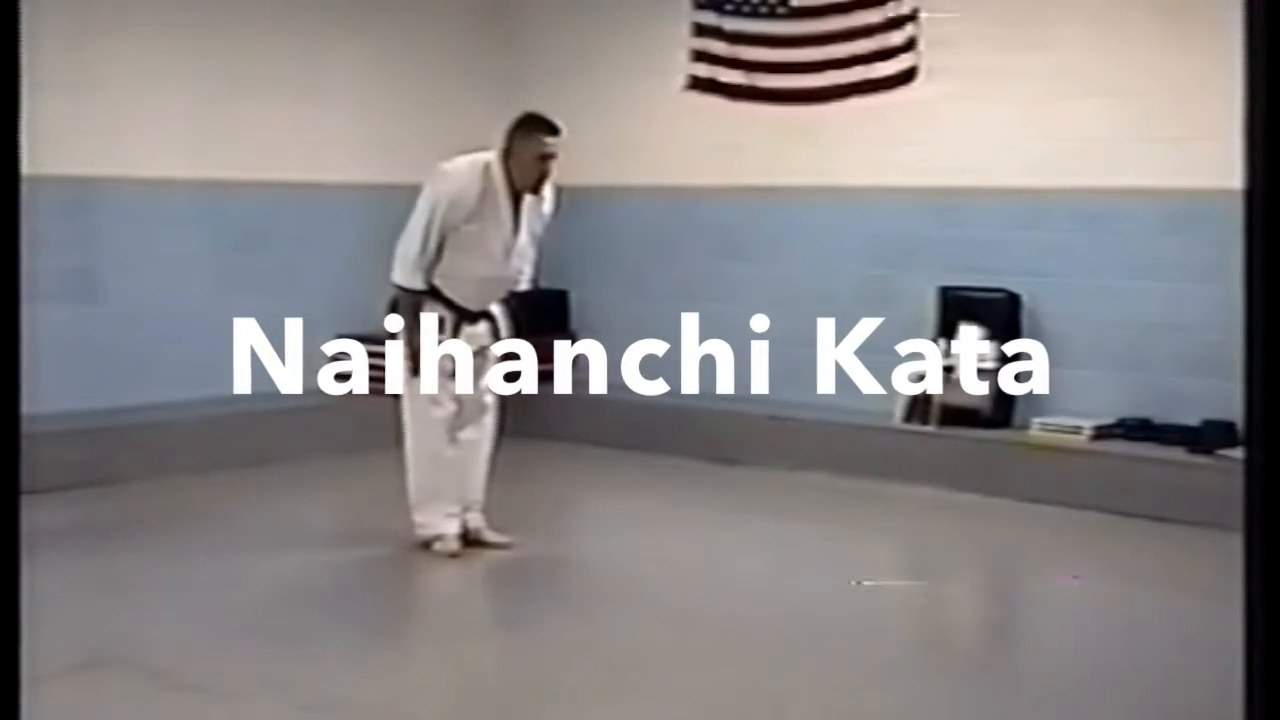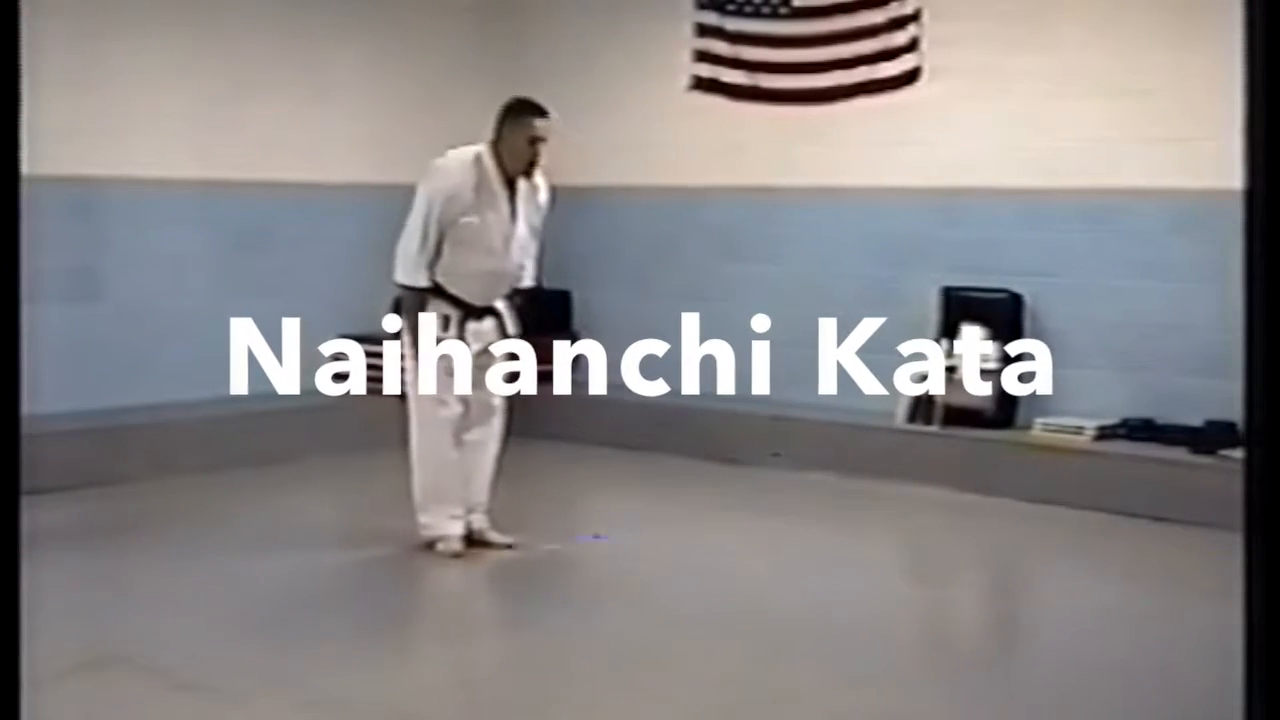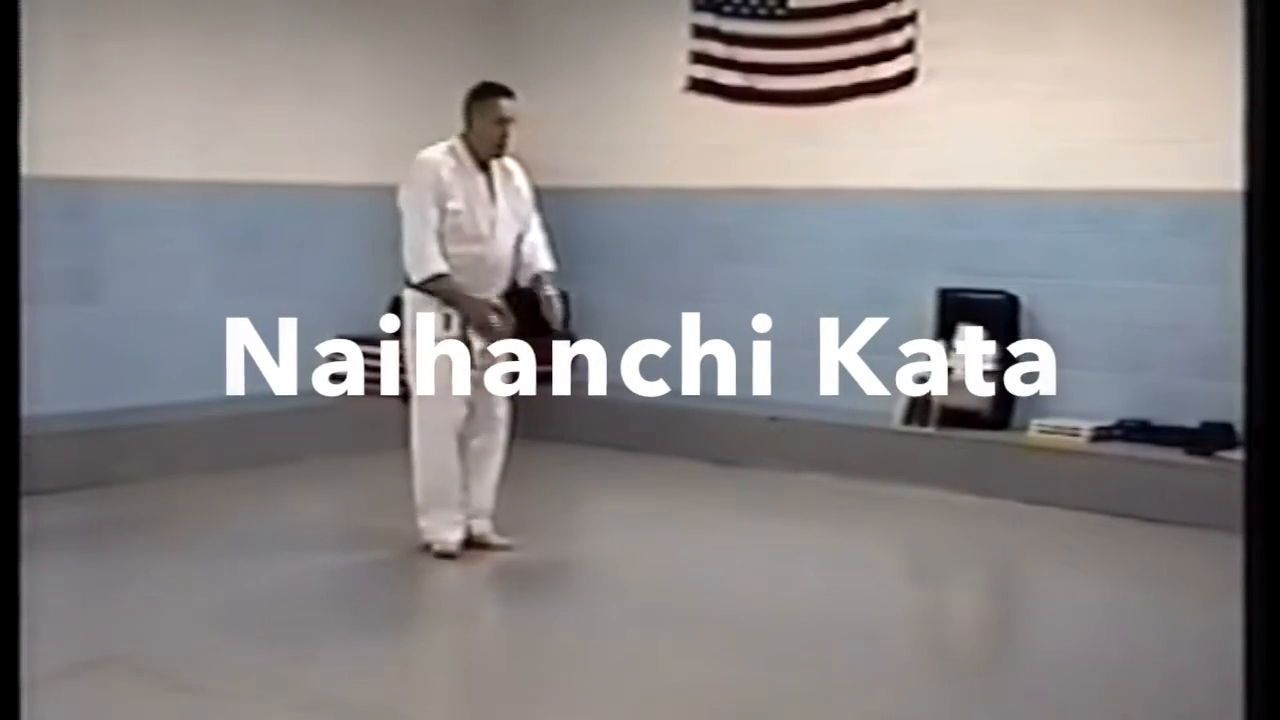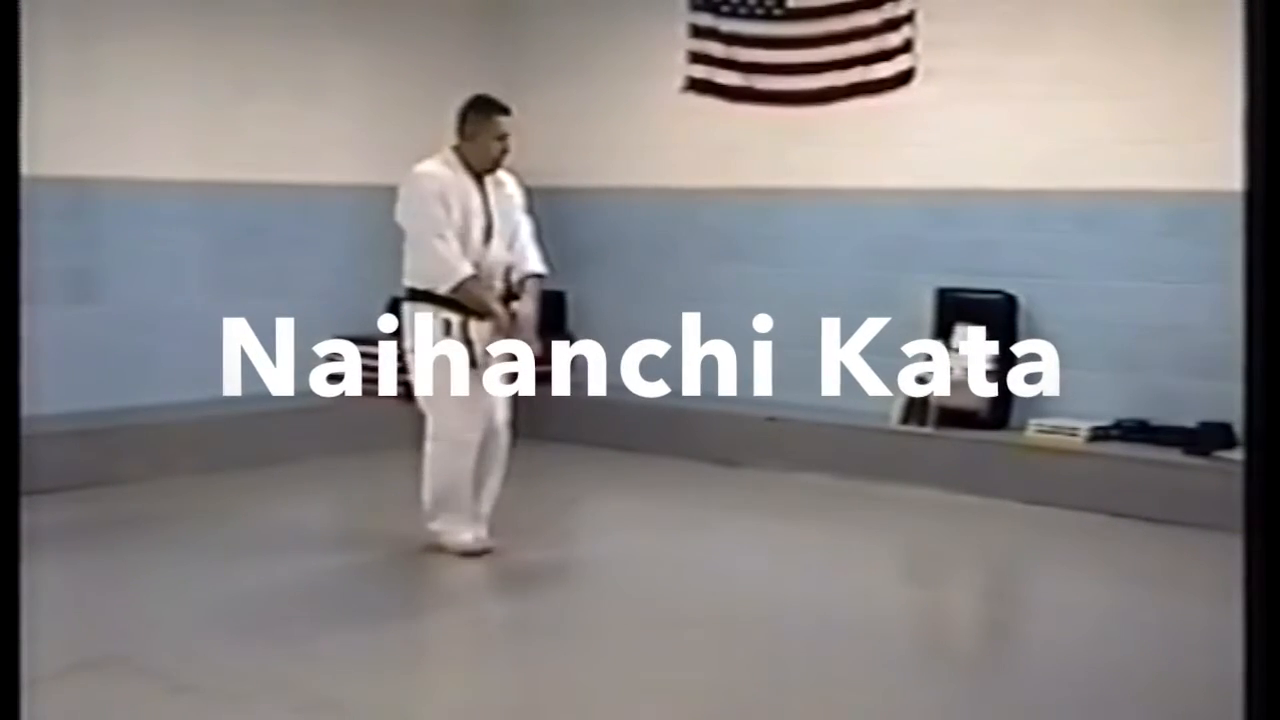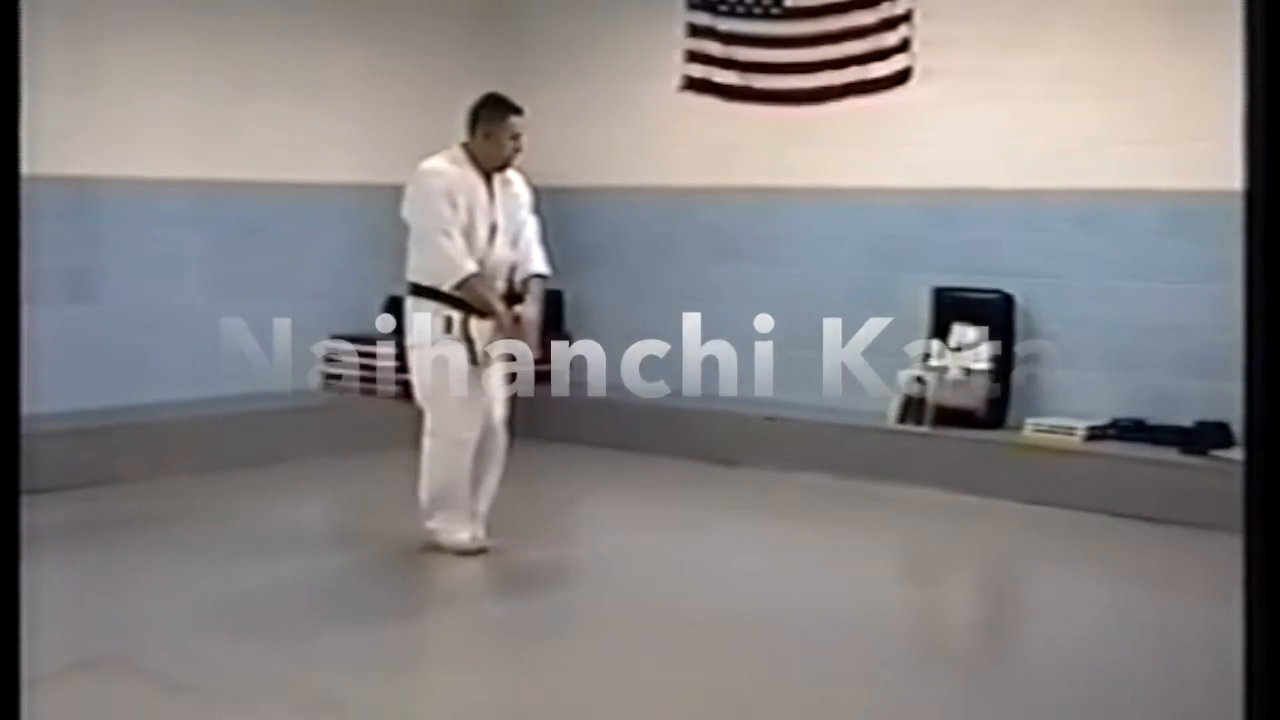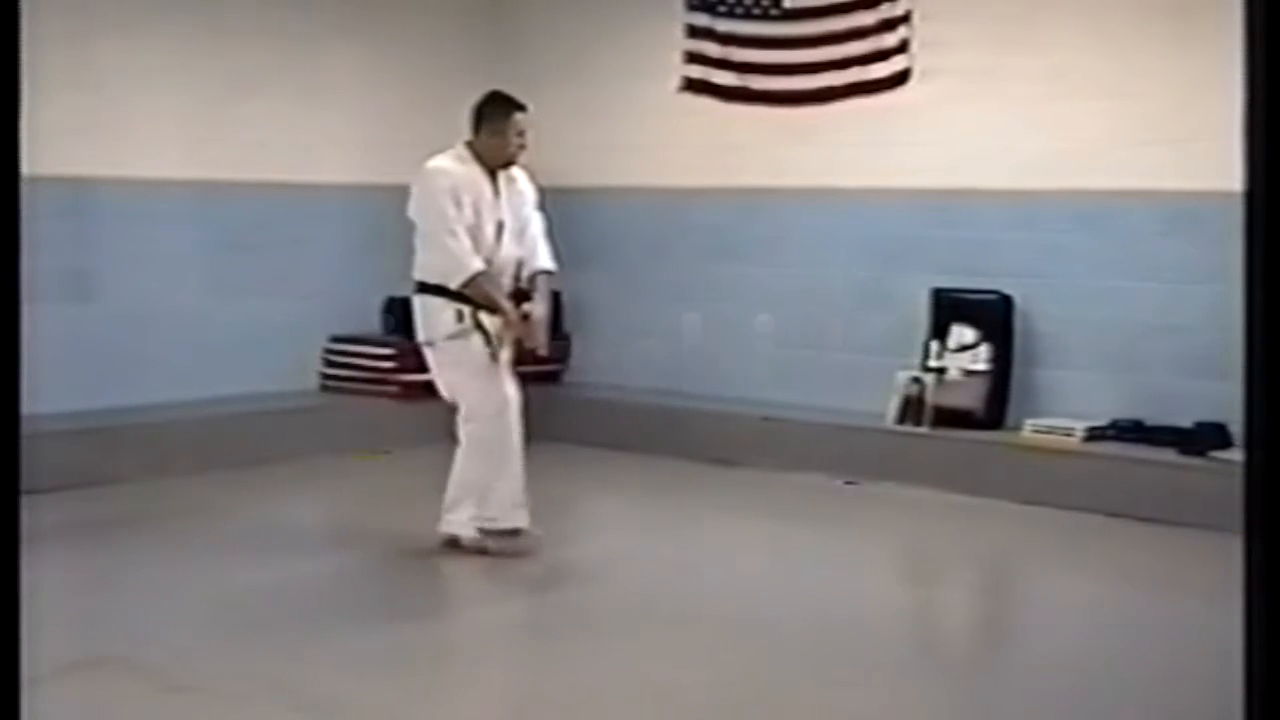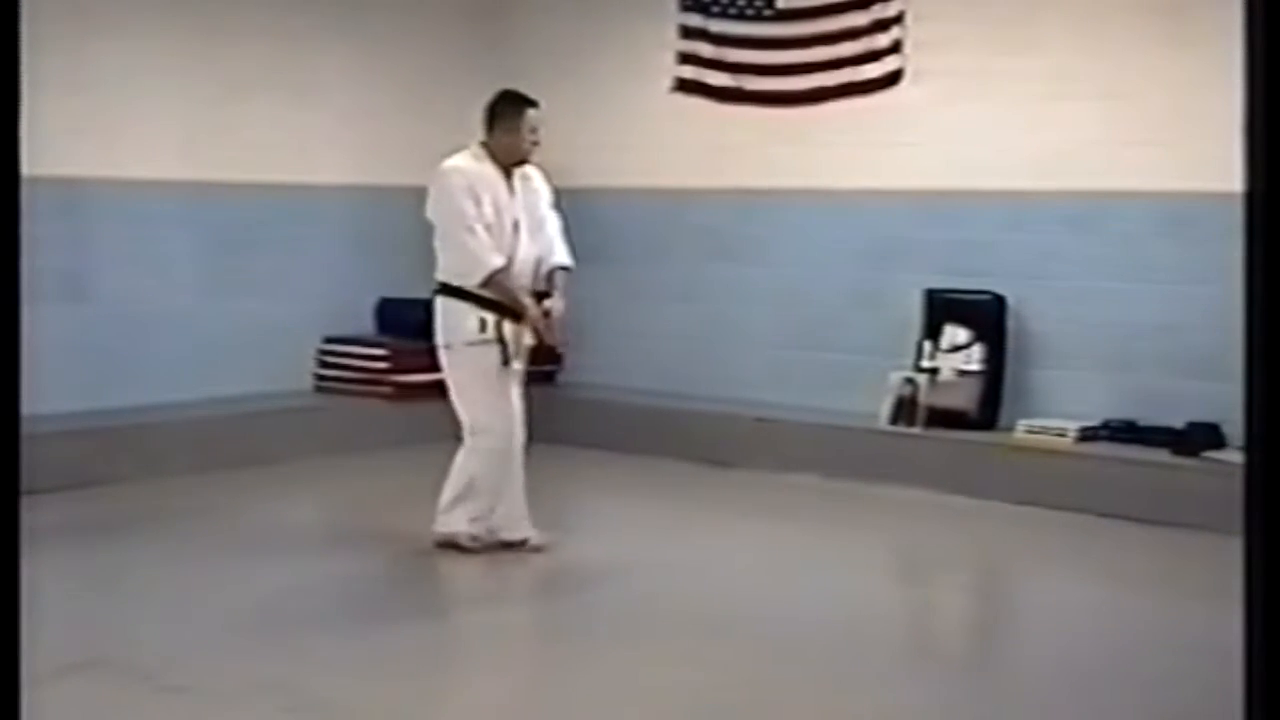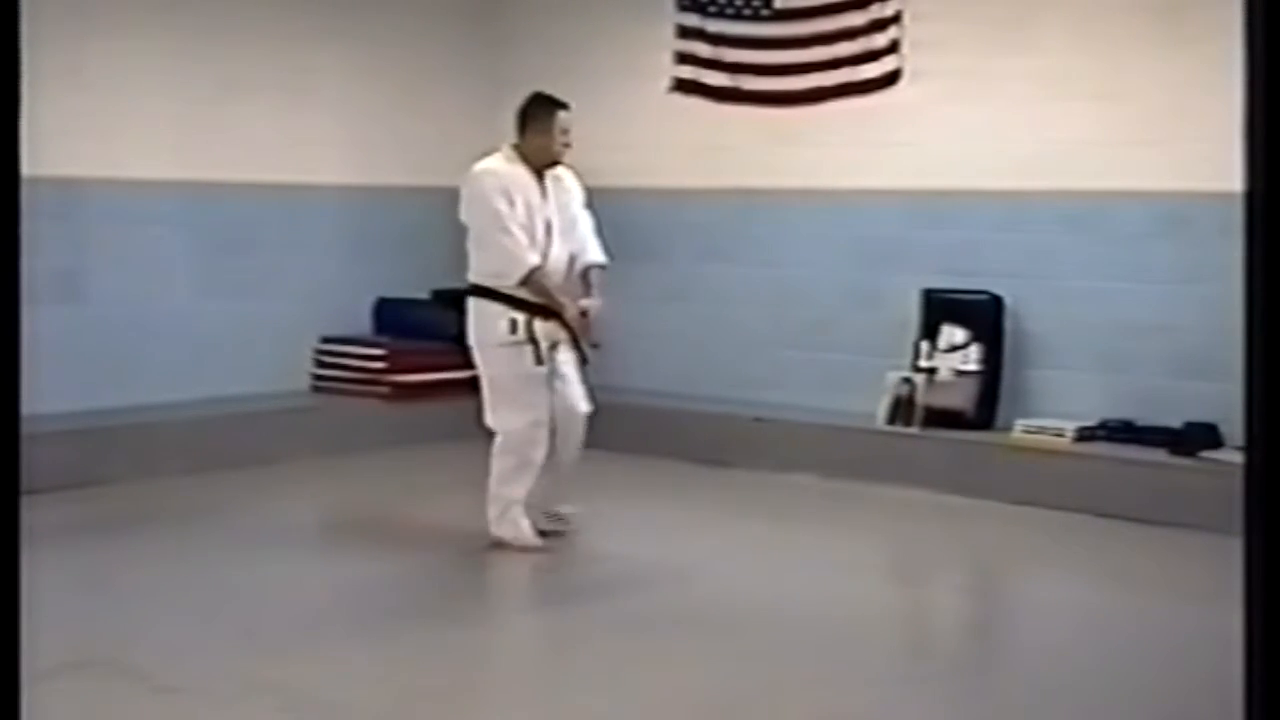
dt=0.4s
person 1, frame 1
left shoulder: (542, 197)
right shoulder: (459, 182)
right elbow: (412, 258)
left wrist: (508, 322)
right wrist: (414, 332)
left hip: (483, 318)
right hip: (432, 314)
left knee: (478, 416)
right knee: (432, 417)
left ankle: (469, 518)
right ankle: (437, 524)
person 1, frame 2
left shoulder: (535, 188)
right shoulder: (452, 176)
right elbow: (414, 257)
left wrist: (510, 318)
right wrist: (418, 330)
left hip: (488, 316)
right hip: (437, 313)
left knee: (486, 417)
right knee: (438, 418)
left ankle: (474, 519)
right ankle: (441, 524)
person 1, frame 3
left shoulder: (512, 174)
right shoulder: (432, 168)
left elbow: (529, 237)
right elbow: (421, 252)
left wrist: (545, 288)
right wrist: (468, 306)
left hip: (490, 314)
right hip: (438, 313)
left knee: (491, 421)
right knee: (440, 420)
left ankle: (476, 521)
right ankle: (440, 528)
person 1, frame 4
left shoulder: (506, 186)
right shoulder: (427, 182)
left elbow: (524, 250)
right elbow: (444, 265)
left wrist: (526, 302)
right wrist: (498, 312)
left hip: (488, 323)
right hip: (439, 322)
left knee: (493, 426)
right knee: (456, 426)
left ankle: (472, 522)
right ankle: (451, 527)
person 1, frame 5
left shoulder: (514, 185)
right shoulder: (435, 178)
left elbow: (528, 249)
right elbow: (448, 260)
left wrist: (530, 304)
right wrist: (499, 309)
left hip: (489, 320)
right hip: (442, 317)
left knee: (491, 426)
right knee: (454, 426)
left ankle: (469, 523)
right ankle: (447, 526)
person 1, frame 6
left shoulder: (518, 182)
right shoulder: (440, 176)
left elbow: (534, 245)
right elbow: (455, 258)
left wrist: (539, 301)
right wrist: (507, 308)
left hip: (494, 314)
right hip: (450, 312)
left knee: (485, 417)
right knee: (494, 407)
left ankle: (462, 524)
right ankle: (500, 521)
person 1, frame 7
left shoulder: (532, 180)
right shoulder: (458, 176)
left elbow: (550, 242)
right elbow: (475, 257)
left wrist: (556, 297)
right wrist: (527, 304)
left hip: (510, 318)
right hip: (472, 317)
left knee: (494, 426)
right knee: (498, 426)
left ankle: (458, 524)
right ankle: (506, 526)
person 1, frame 8
left shoulder: (565, 181)
right shoulder: (490, 179)
left elbow: (584, 241)
right elbow: (514, 256)
left wrist: (591, 295)
right wrist: (564, 304)
left hip: (551, 316)
right hip: (506, 318)
left knee: (573, 410)
right knee: (523, 422)
left ankle: (542, 504)
right ankle: (507, 522)
